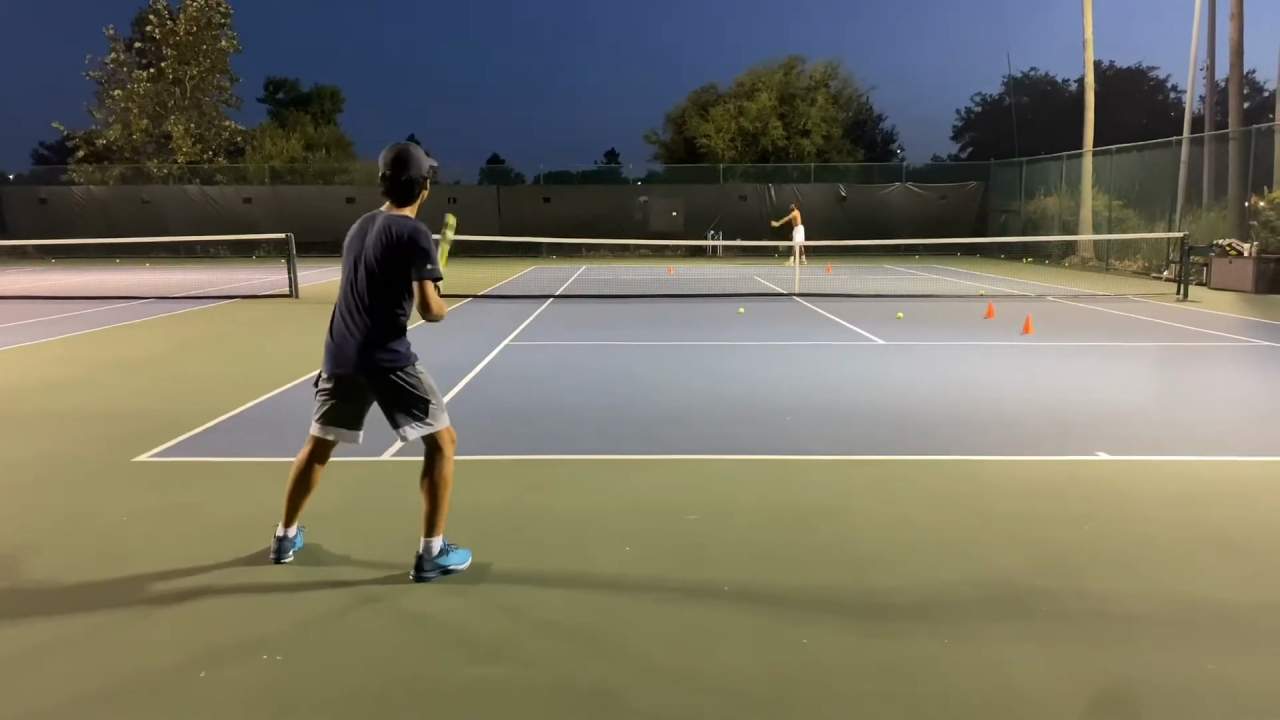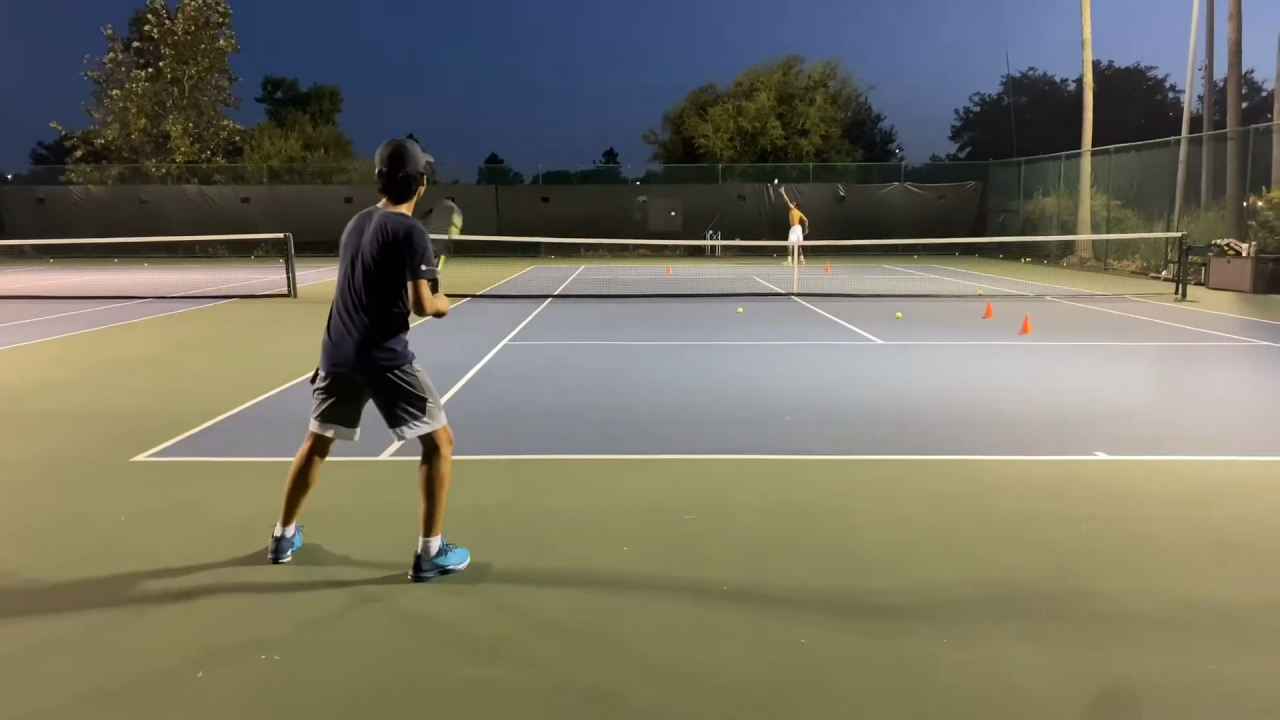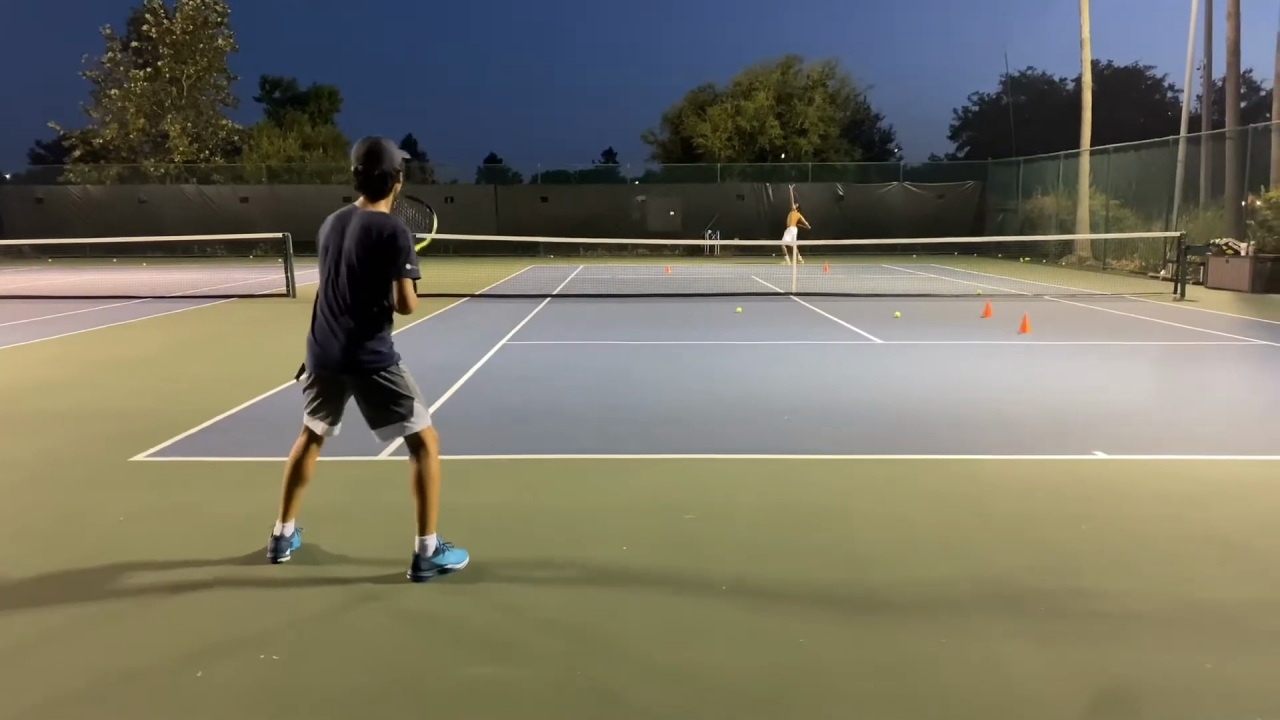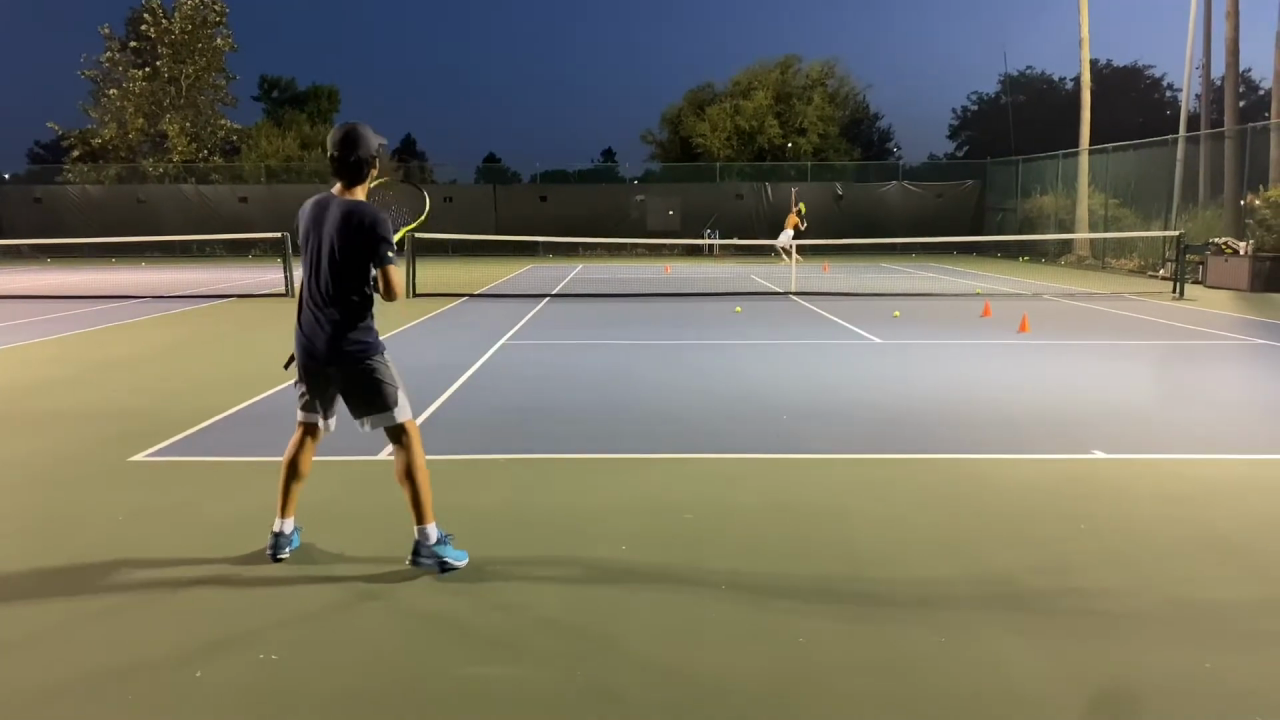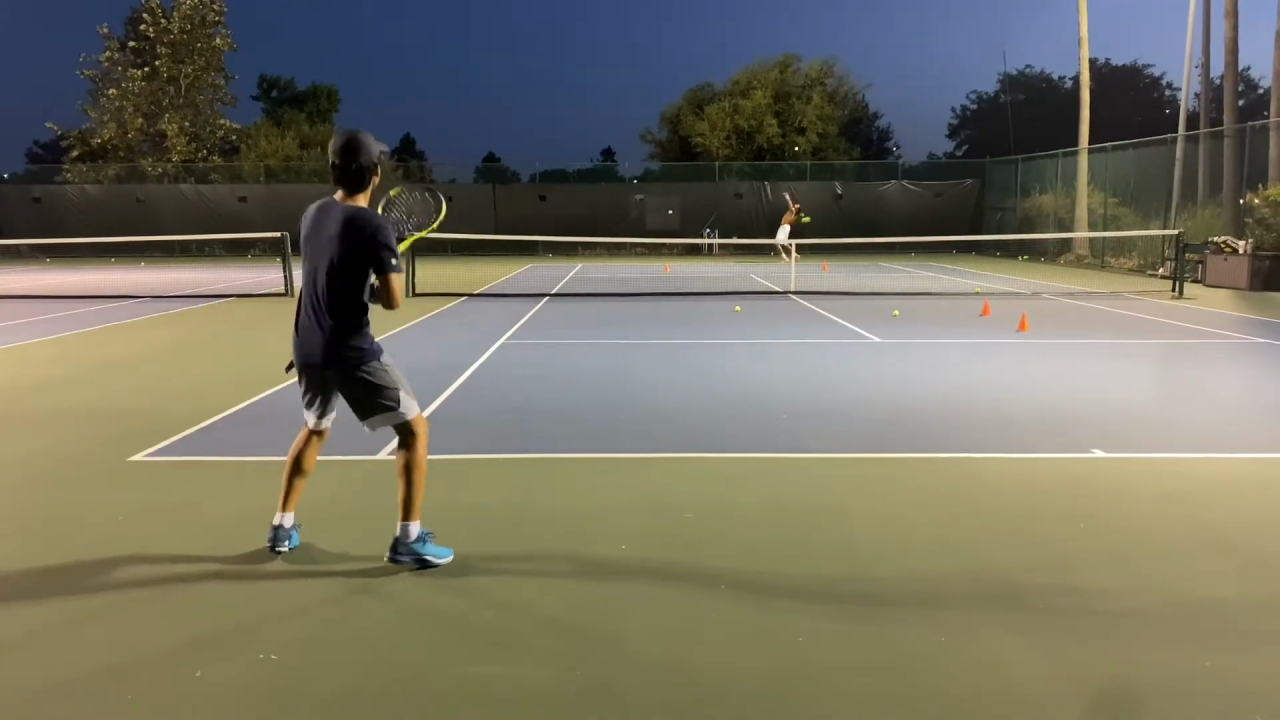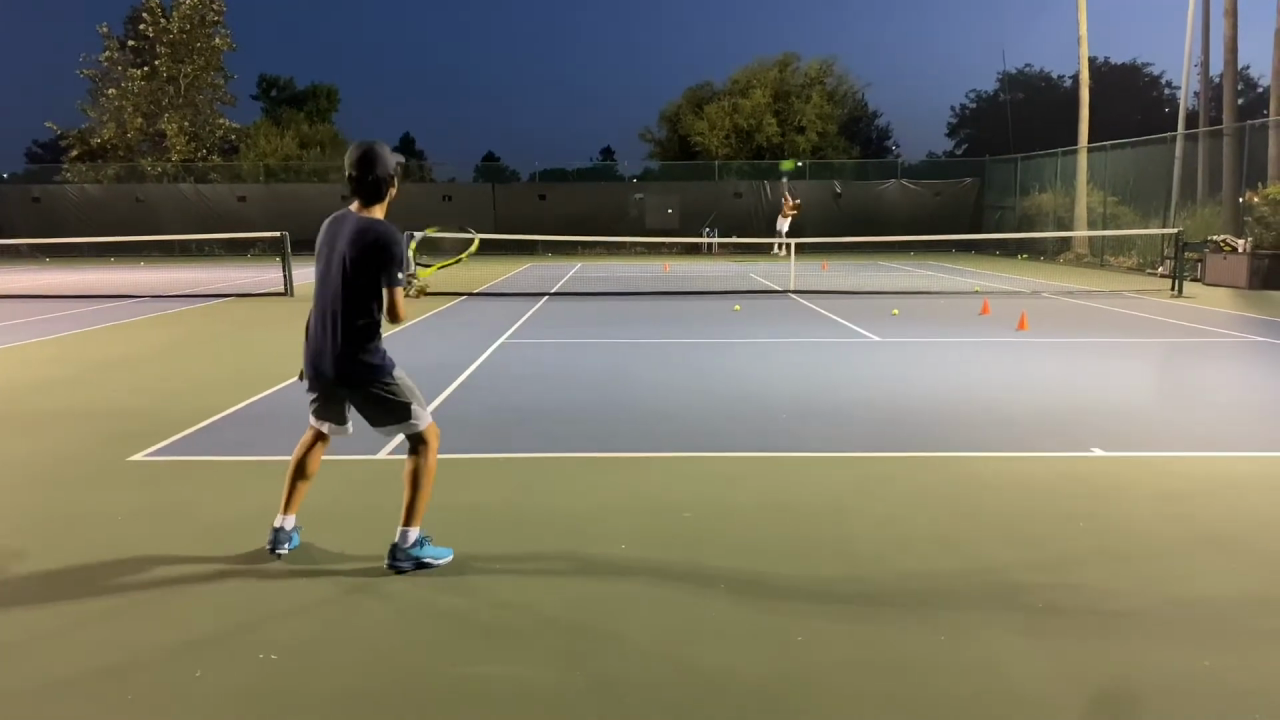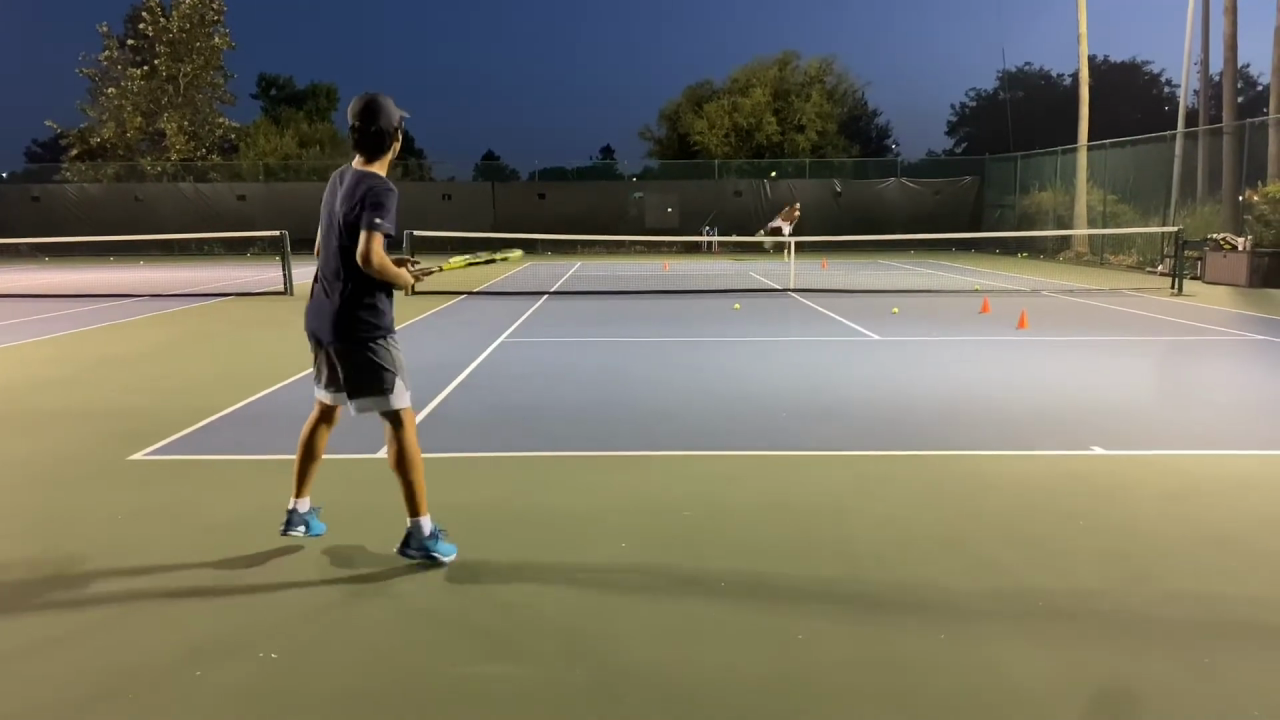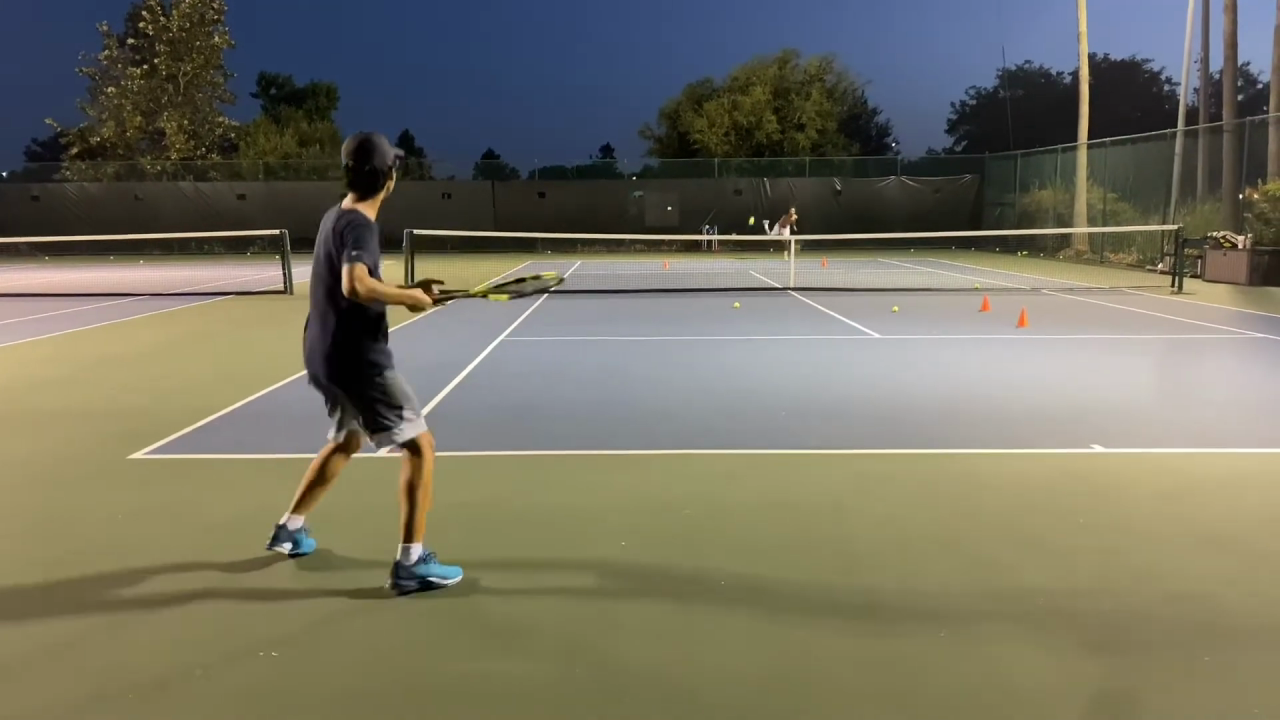
dt=0.2s
person 1, frame 1
left shoulder: (359, 227)
right shoulder: (414, 234)
right elbow: (428, 307)
left wrist: (420, 285)
right wrist: (443, 307)
left hip: (340, 354)
right hip: (387, 357)
left knee: (319, 444)
right knee: (442, 441)
left ankle: (285, 536)
right ankle: (432, 552)
person 1, frame 2
left shoulder: (356, 224)
right shoulder: (411, 231)
right elbow: (421, 304)
left wrist: (419, 291)
right wrist: (440, 304)
left hip: (338, 352)
right hip: (385, 355)
left knee: (317, 441)
right knee: (439, 442)
left ankle: (283, 535)
right ankle: (431, 552)
person 1, frame 3
left shoulder: (332, 223)
right shoulder: (393, 232)
right elbow: (406, 305)
right wrist: (393, 296)
left hip: (322, 351)
right hip: (369, 354)
left knee: (311, 436)
right knee: (424, 443)
left ankle: (283, 534)
right ankle: (428, 551)
person 1, frame 4
left shoulder: (309, 209)
right shoulder: (372, 220)
right elbow: (393, 292)
left hip: (310, 342)
right hip: (355, 345)
left knee: (307, 431)
right knee: (405, 434)
left ankle: (282, 532)
right ankle: (428, 540)
person 1, frame 5
left shoulder: (313, 214)
right shoulder: (373, 226)
right elbow: (392, 300)
left hip: (308, 346)
right hip: (350, 348)
left knee: (313, 430)
right knee: (413, 428)
left ankle: (283, 526)
right ankle: (409, 538)
person 1, frame 6
left shoulder: (331, 226)
right shoulder: (387, 237)
right elbow: (396, 312)
right wrist: (404, 303)
left hip: (319, 357)
right hip: (362, 362)
left knee: (318, 434)
right knee: (424, 437)
left ankle: (282, 529)
right ankle: (409, 543)
person 1, frame 7
left shoulder: (338, 180)
right shoulder: (379, 190)
right elbow: (368, 258)
right wrist: (401, 277)
left hip: (323, 318)
right hip: (361, 324)
left knee: (326, 409)
right knee: (401, 420)
left ankle: (300, 511)
right ankle: (420, 531)
person 1, frame 8
left shoulder: (337, 219)
right shoulder: (360, 226)
right elbow: (354, 287)
left wrist: (396, 295)
right wrist: (405, 296)
left hip: (327, 358)
right hip: (360, 362)
left knee: (347, 440)
right knee: (420, 447)
left ankle: (290, 528)
right ankle: (411, 561)
